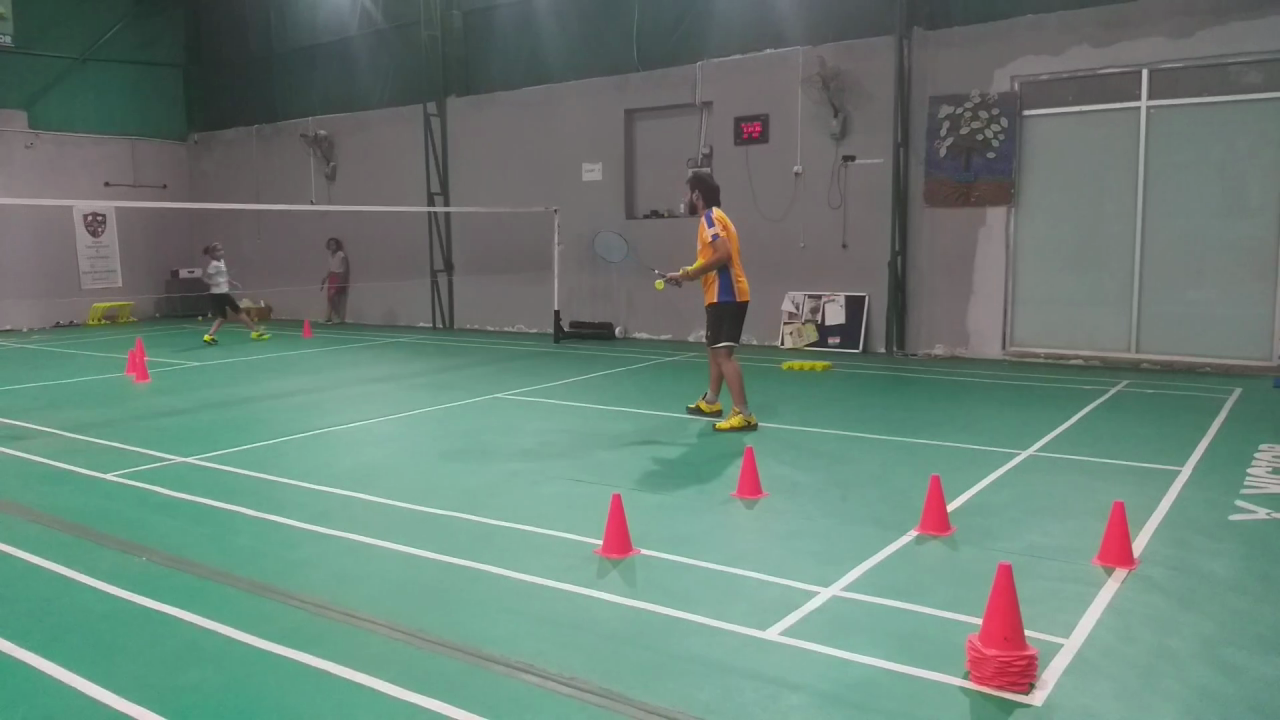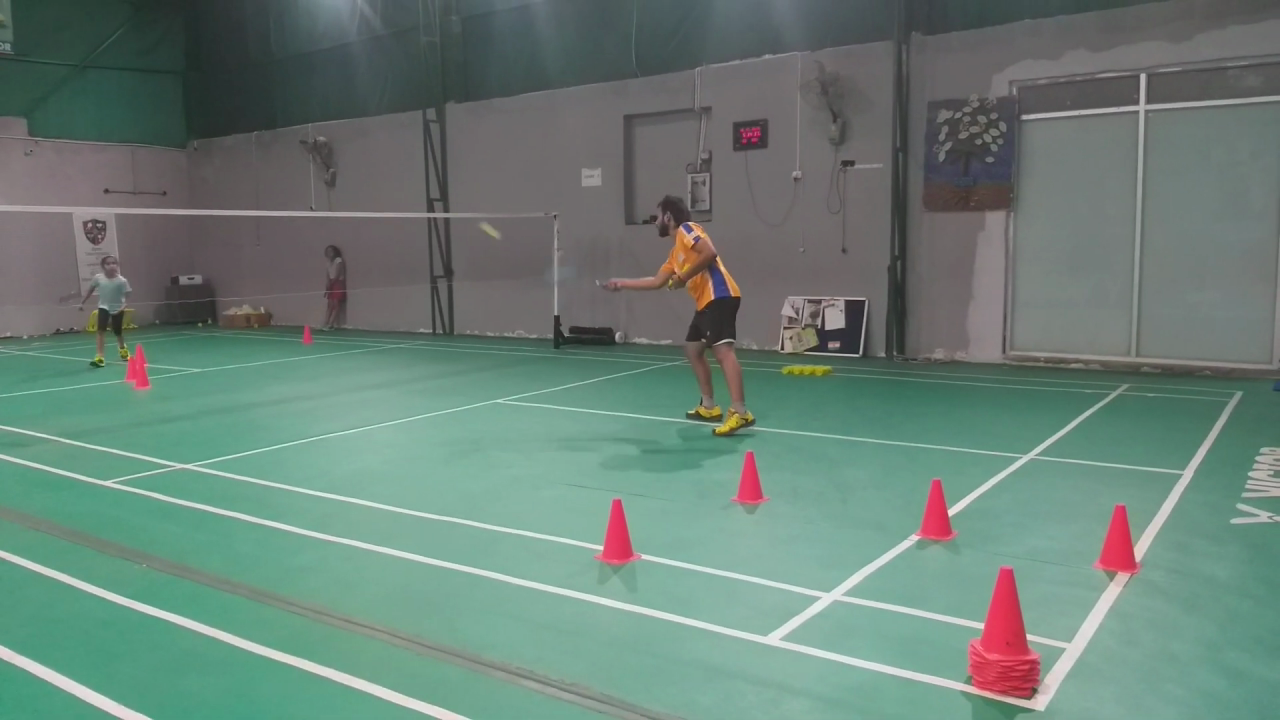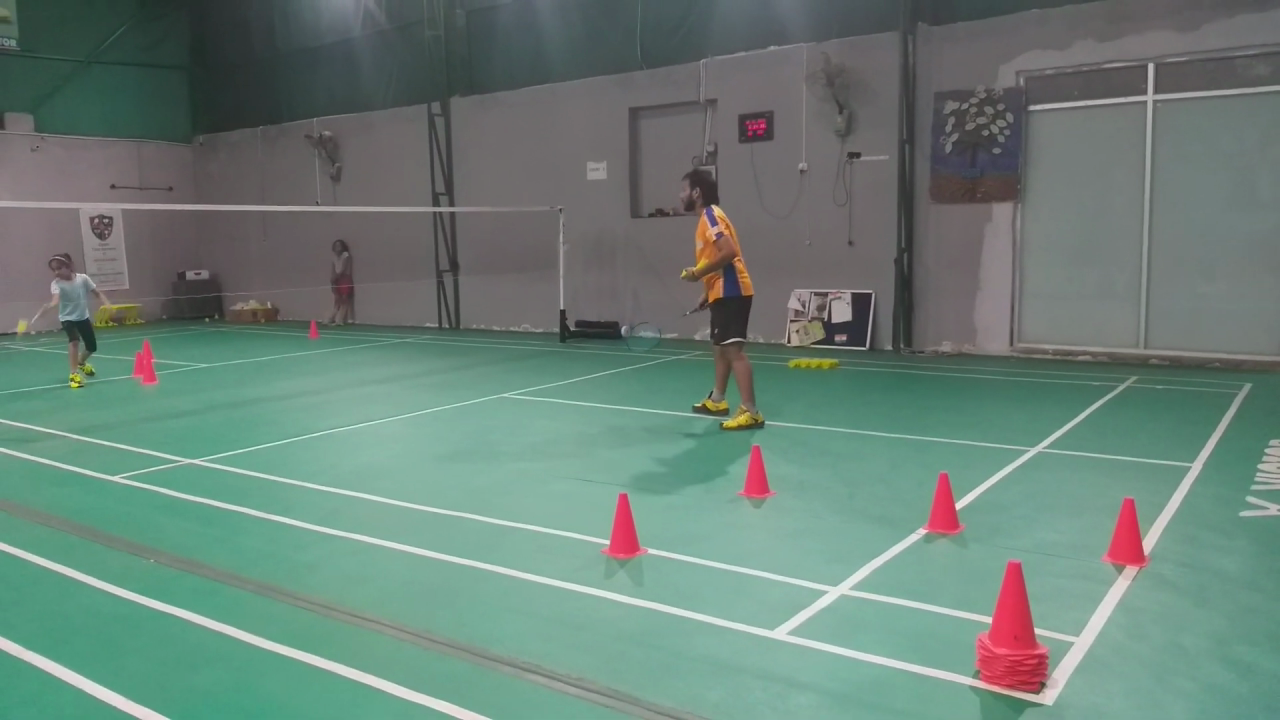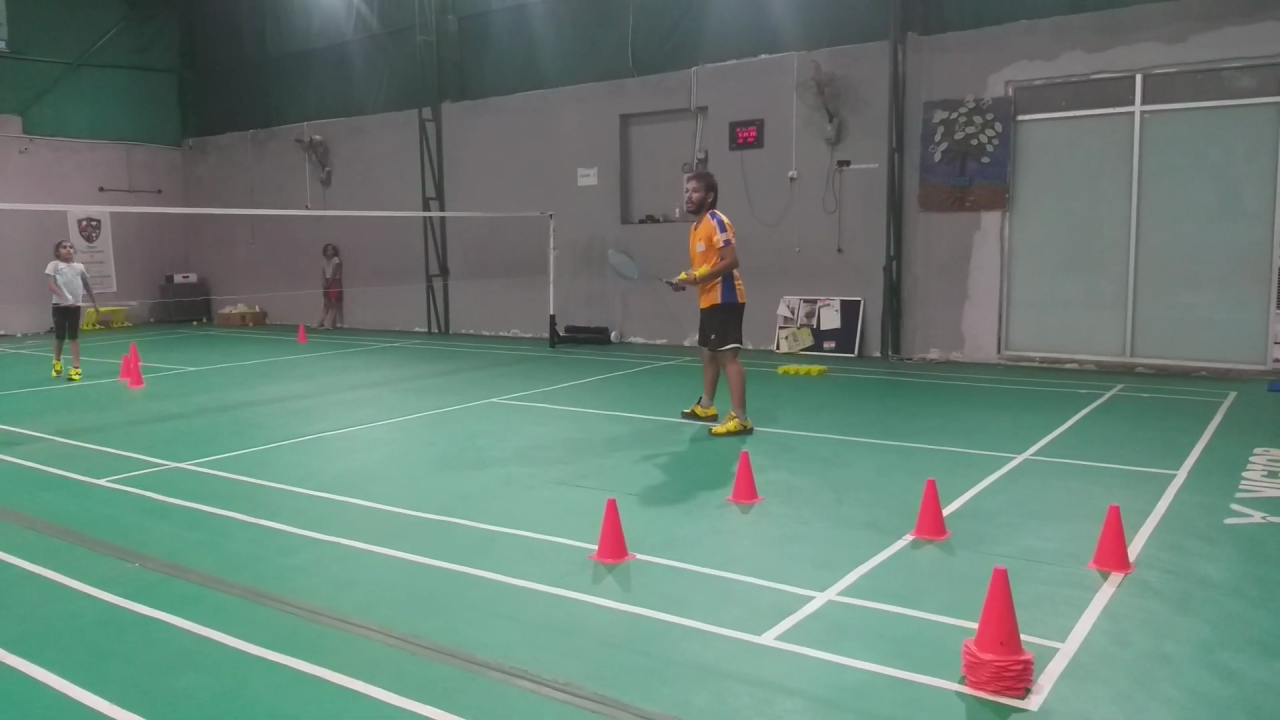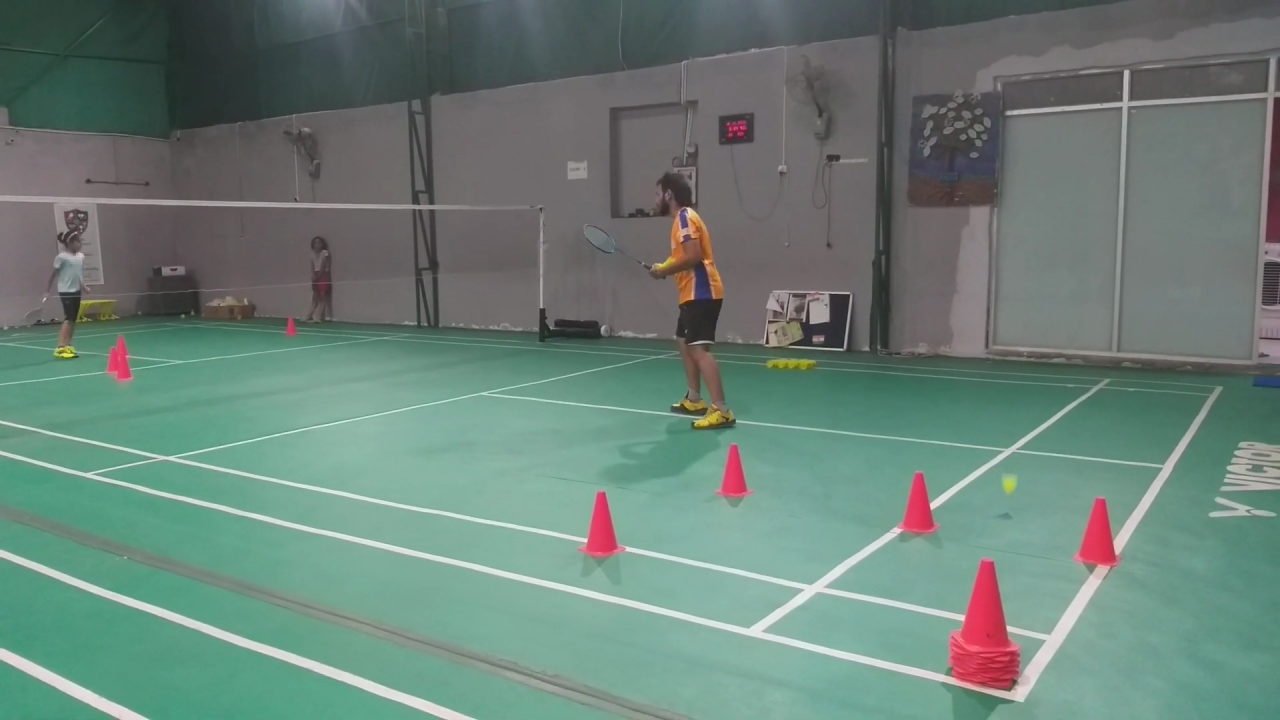
dt=1s
person 1, frame 1
left shoulder: (710, 217)
right shoulder: (714, 218)
left elbow: (723, 255)
left wrist: (693, 272)
right wrist: (685, 275)
left hip: (725, 297)
right hip: (723, 296)
left knee: (723, 354)
right knee: (715, 351)
left ankle: (744, 415)
right ankle: (710, 402)
person 1, frame 2
left shoulder: (687, 229)
right shoulder: (677, 247)
left elbow: (710, 253)
right elbow: (657, 280)
left wrist: (683, 277)
right wrist: (622, 283)
left hip: (719, 297)
right hip: (707, 302)
left knee: (724, 351)
right knee: (693, 351)
left ankle: (740, 413)
right ankle: (709, 406)
person 1, frame 3
left shoulder: (711, 215)
right shoulder: (707, 218)
left elbow: (729, 253)
left wrist: (697, 273)
right wrist: (707, 293)
left hip: (731, 293)
right hip: (722, 293)
left knee: (733, 349)
right knee: (721, 348)
left ankle: (751, 412)
right ankle: (717, 401)
person 1, frame 4
left shoulder: (717, 221)
right shoulder: (696, 226)
left elbow: (731, 261)
left wrist: (698, 278)
right wrist: (686, 279)
left hip: (724, 299)
right hip: (708, 301)
left knee: (728, 356)
right knee: (708, 354)
left ankle: (740, 418)
right ankle: (706, 406)
person 1, frame 5
left shoulder: (684, 217)
right shoulder: (682, 219)
left elbow: (693, 257)
left wrist: (663, 269)
right wrist: (665, 270)
left hip: (701, 293)
right hip: (693, 293)
left knee: (699, 350)
right knee: (685, 345)
left ankle: (721, 410)
right ankle: (694, 400)
